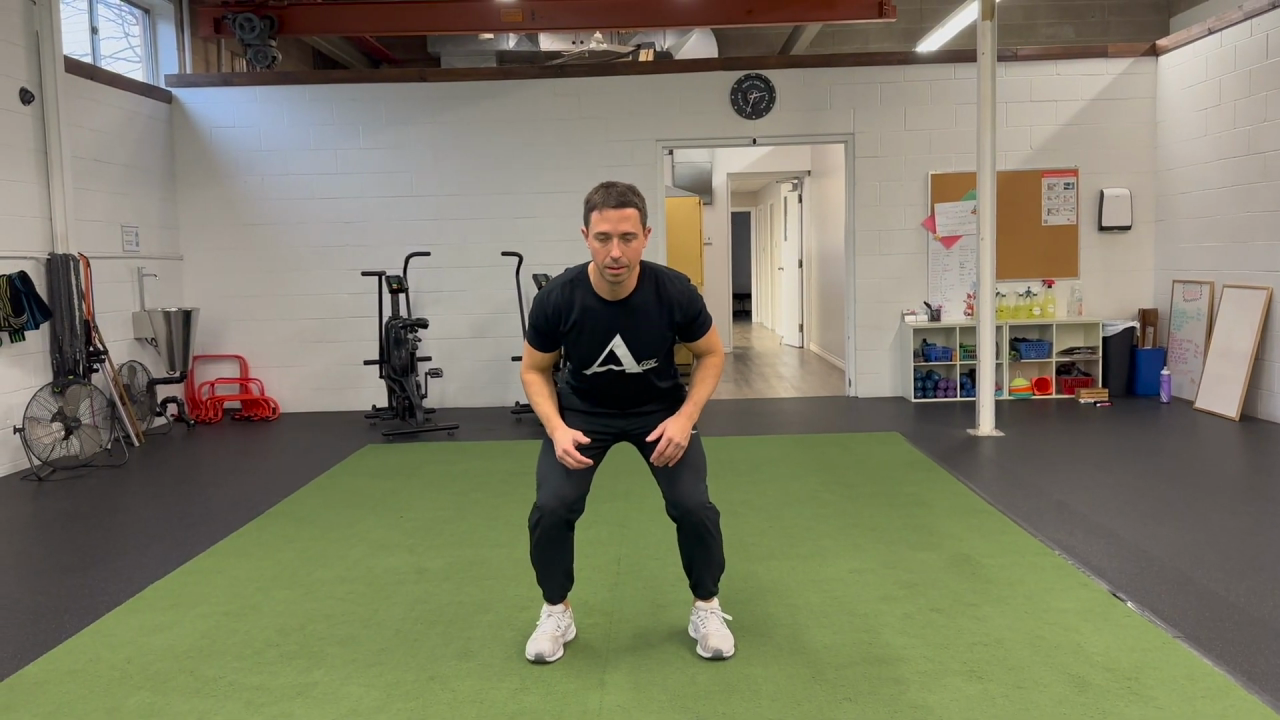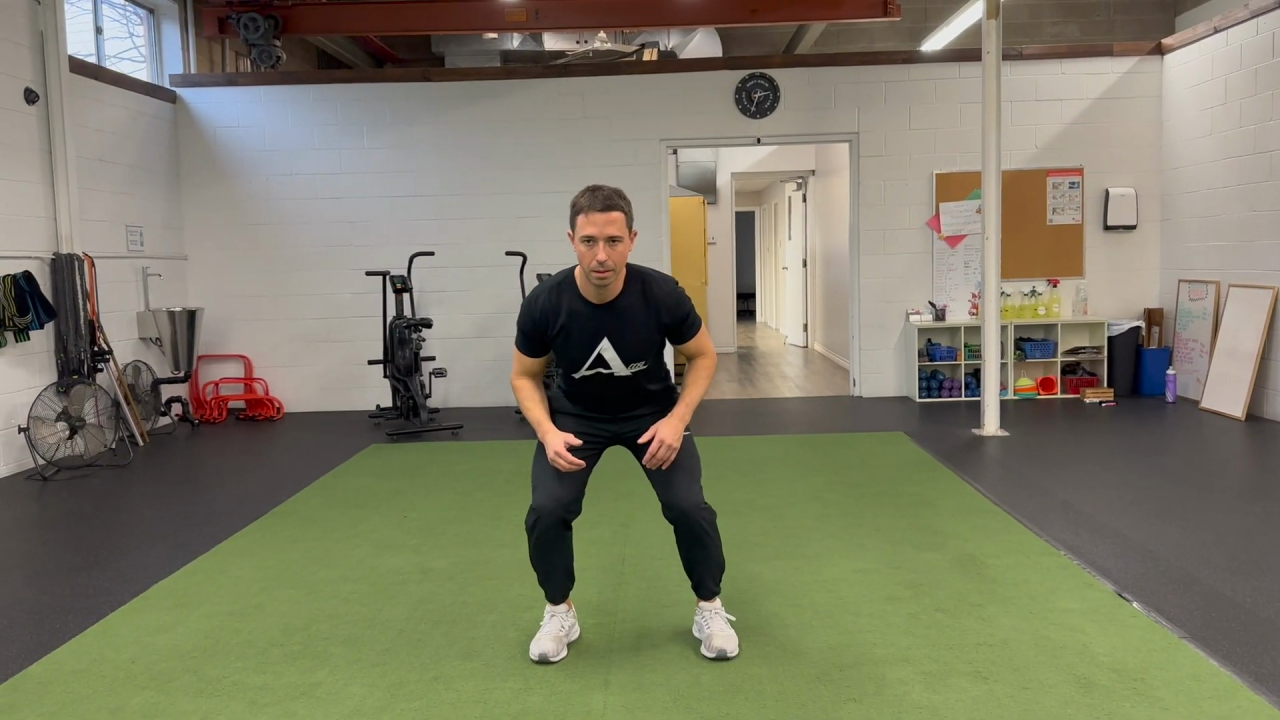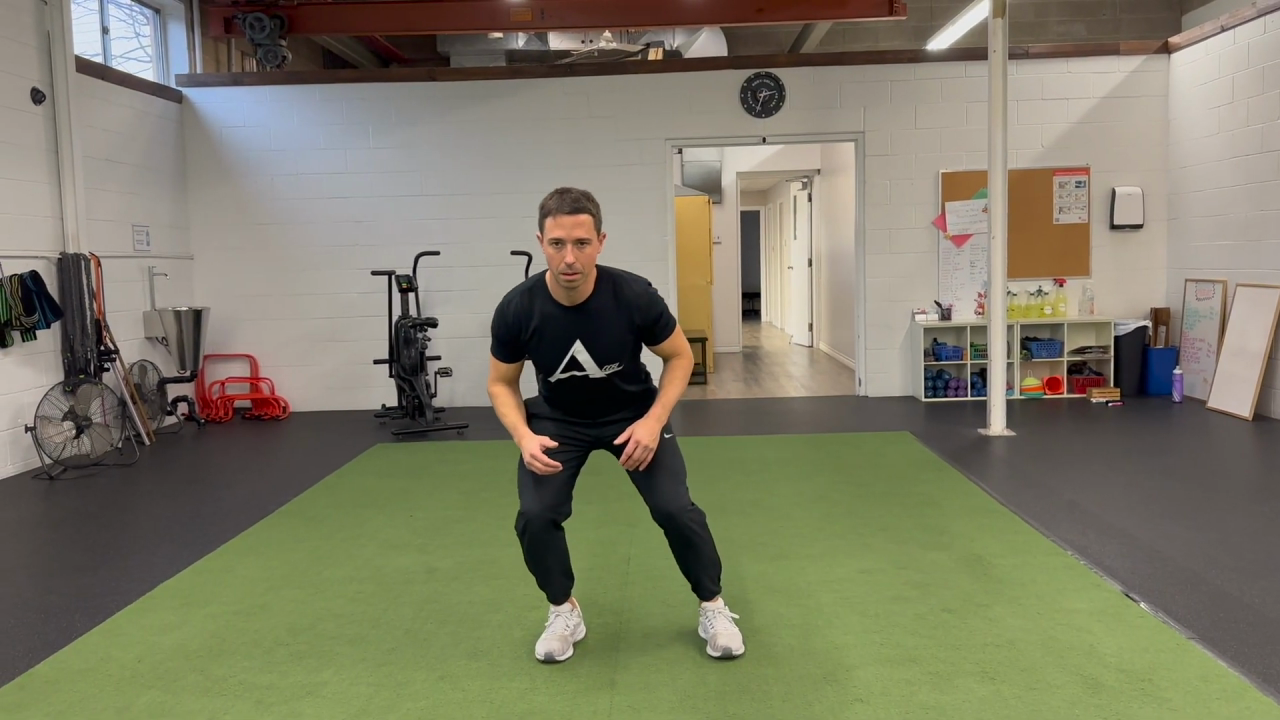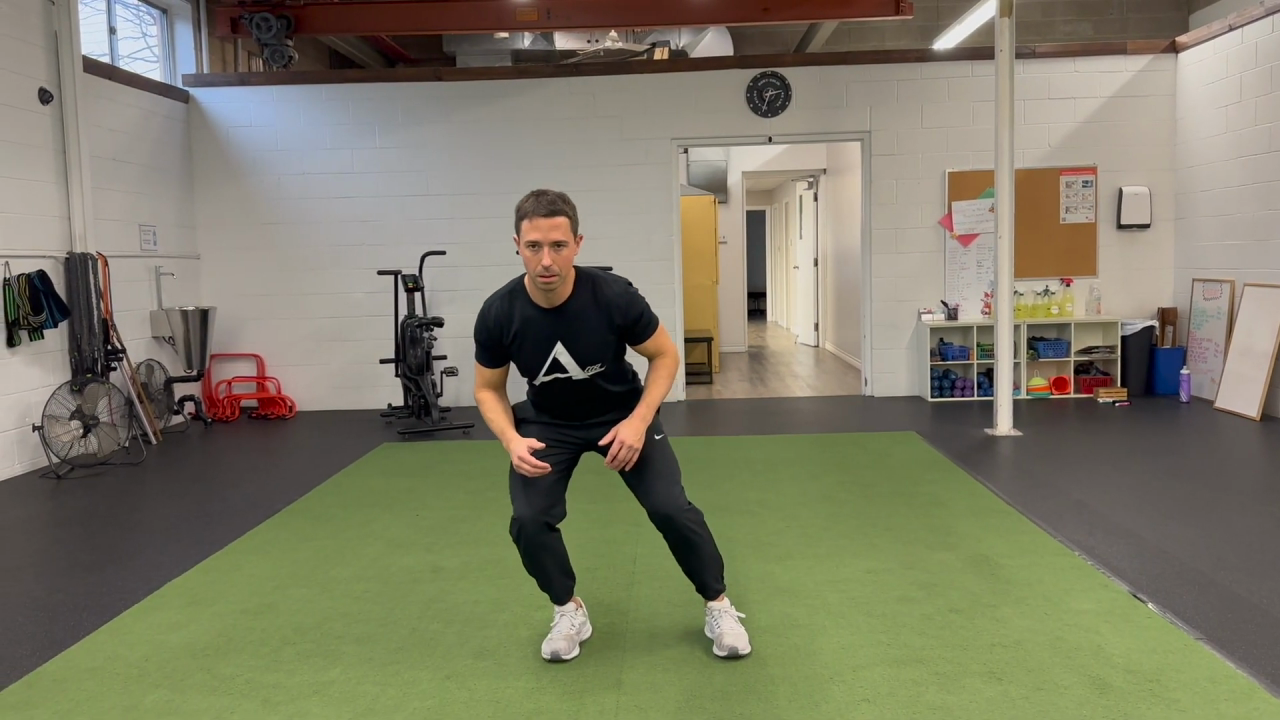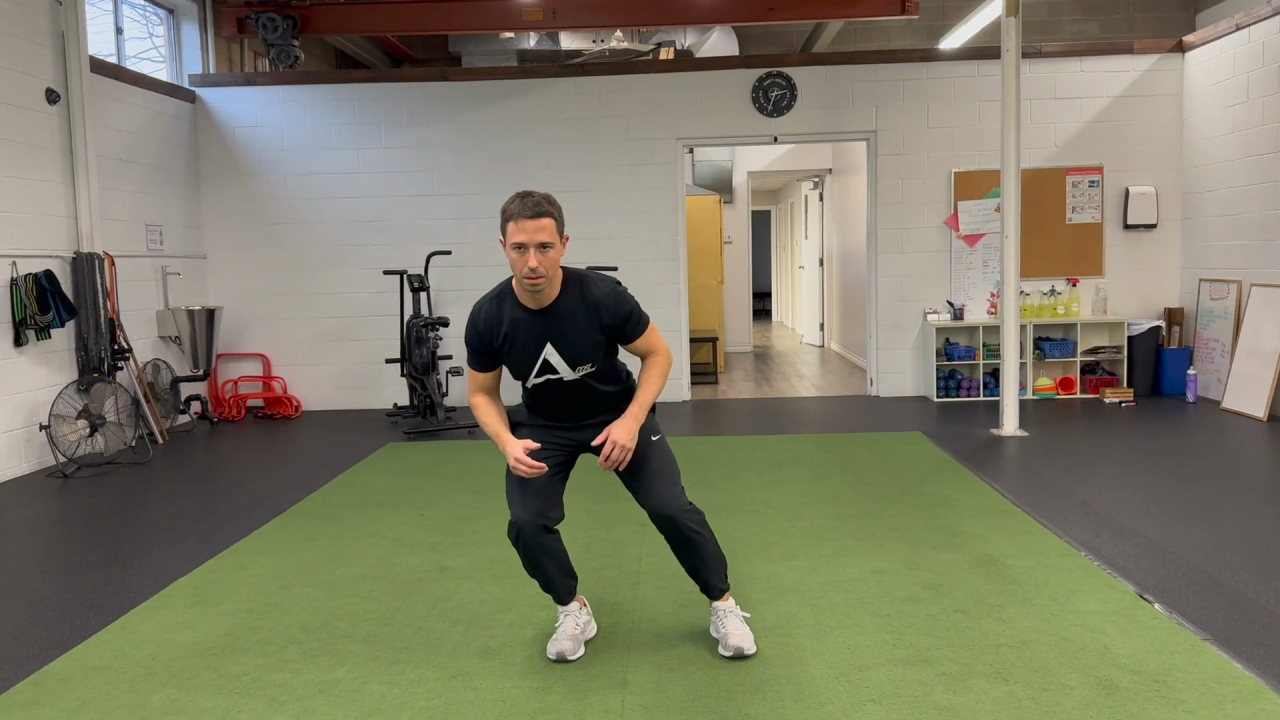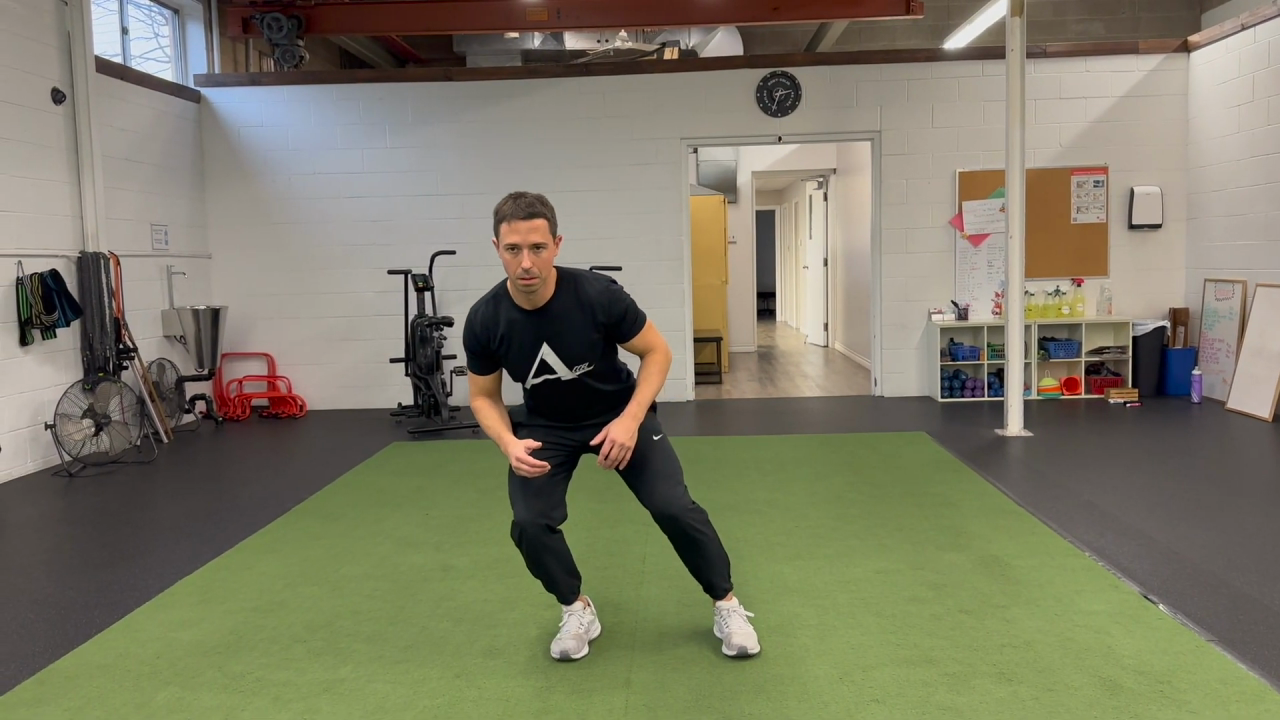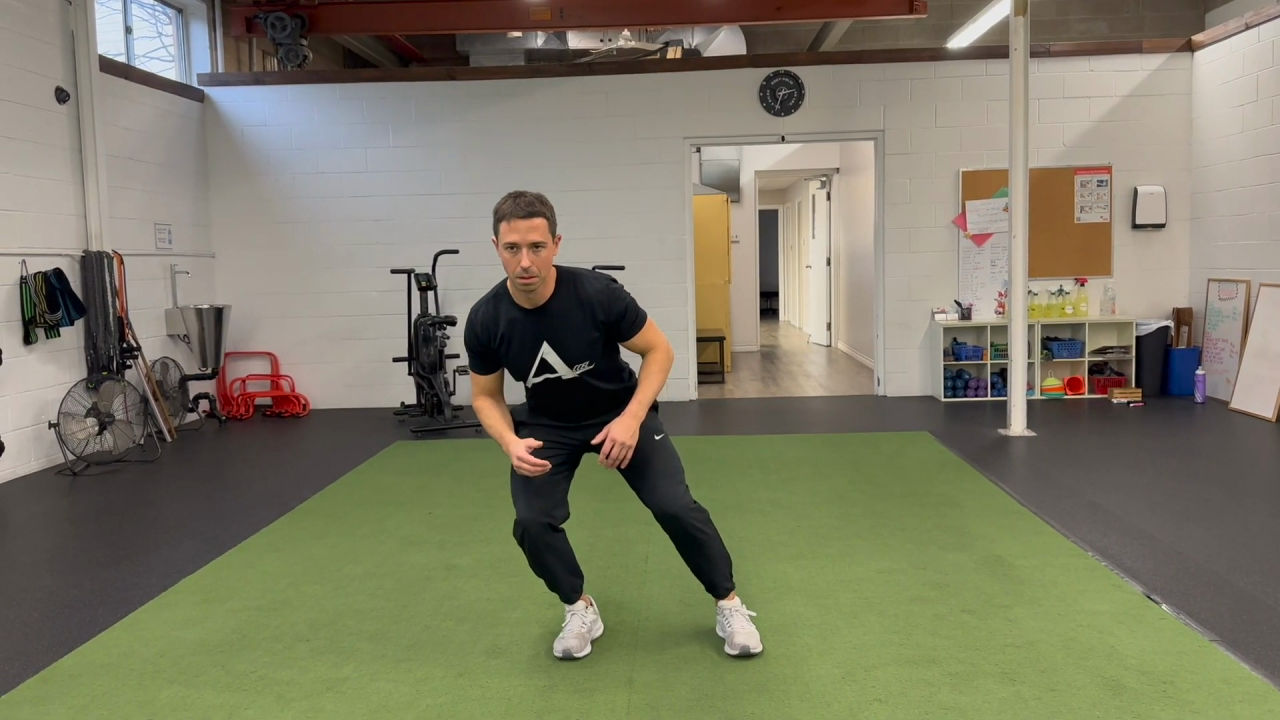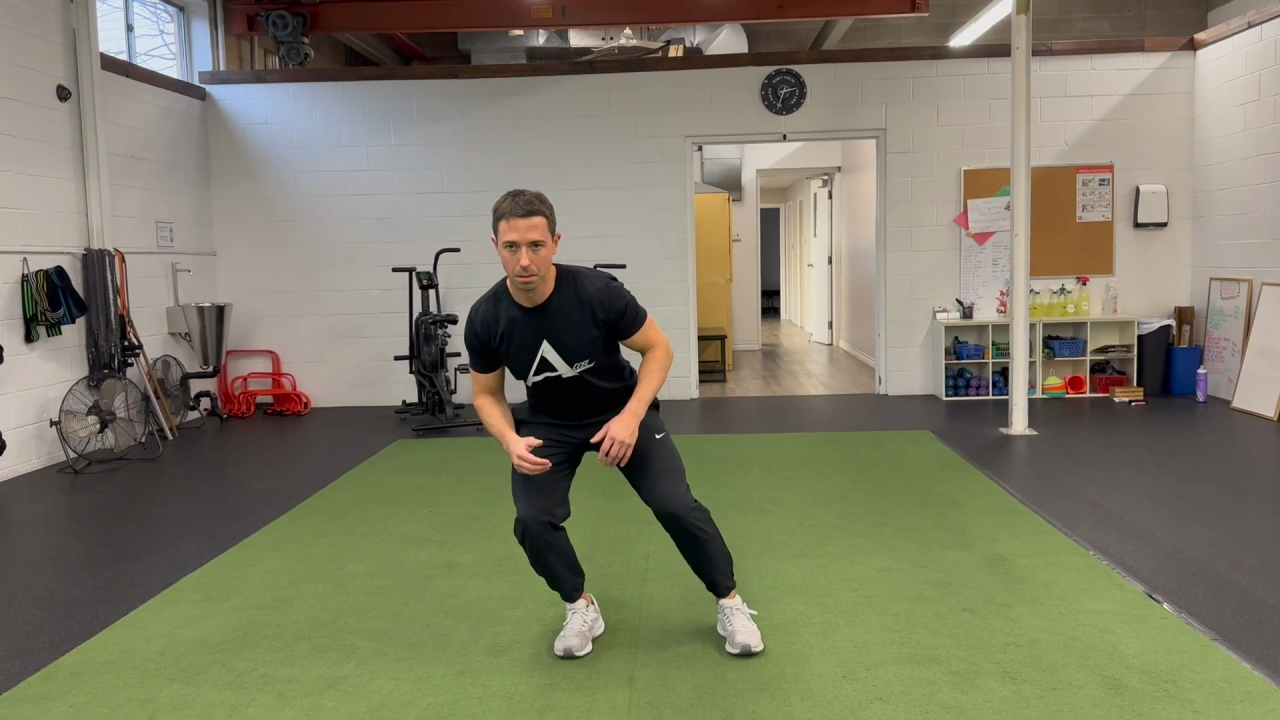
dt=0.4s
person 1, frame 1
left shoulder: (675, 292)
right shoulder: (556, 299)
left elbow: (711, 354)
right elbow: (534, 370)
left wrist: (685, 417)
right wrist: (557, 428)
left hip: (659, 408)
right hip: (582, 410)
left knee: (694, 506)
right knee: (551, 508)
left ankle: (706, 607)
right ankle: (556, 611)
person 1, frame 2
left shoulder: (661, 295)
right shoulder: (544, 304)
left elbow: (702, 356)
right elbow: (525, 376)
left wrist: (677, 419)
right wrist: (548, 432)
left hip: (652, 411)
right hip: (575, 414)
left knee: (688, 507)
right knee: (547, 510)
left ankle: (710, 607)
right ankle: (560, 611)
person 1, frame 3
left shoulder: (633, 296)
right shoulder: (516, 310)
left elbow: (679, 357)
right elbow: (501, 383)
left wrist: (654, 421)
right wrist: (524, 436)
left hip: (633, 413)
right hip: (558, 419)
left knee: (674, 509)
right knee: (535, 515)
left ankle: (712, 606)
right ankle: (564, 611)
person 1, frame 4
left shoulder: (613, 296)
right shoulder: (498, 314)
left elbow: (665, 356)
right elbow: (488, 389)
left wrist: (638, 422)
right wrist: (512, 440)
left hip: (621, 415)
right hip: (547, 422)
left knee: (670, 508)
right knee: (529, 519)
left ankle: (718, 605)
right ankle: (569, 610)
person 1, frame 5
left shoulder: (602, 296)
right shoulder: (487, 318)
left elbow: (658, 354)
right elbow: (482, 393)
left wrist: (631, 421)
right wrist: (507, 442)
left hip: (617, 414)
right hip: (543, 424)
left knee: (670, 508)
right knee: (527, 523)
left ankle: (723, 604)
right ankle: (573, 610)
person 1, frame 6
left shoulder: (597, 295)
right shoulder: (484, 321)
left elbow: (657, 352)
right elbow: (484, 396)
left wrist: (630, 420)
right wrist: (508, 443)
left hip: (618, 413)
right hip: (545, 425)
left knee: (673, 507)
right knee: (530, 523)
left ankle: (726, 604)
right ankle: (577, 609)
person 1, frame 7
left shoulder: (597, 294)
right shoulder: (485, 320)
left elbow: (658, 351)
right elbow: (486, 396)
left wrist: (632, 419)
right wrist: (510, 442)
left hip: (620, 413)
right hip: (547, 424)
left knee: (675, 507)
right knee: (532, 522)
left ankle: (729, 603)
right ankle: (580, 608)
person 1, frame 8
left shoulder: (597, 292)
right shoulder: (485, 319)
left elbow: (658, 349)
right elbow: (487, 394)
left wrist: (631, 418)
right wrist: (511, 440)
left hip: (620, 411)
right hip: (547, 422)
left knee: (675, 506)
right knee: (533, 520)
left ankle: (730, 602)
right ankle: (581, 607)
